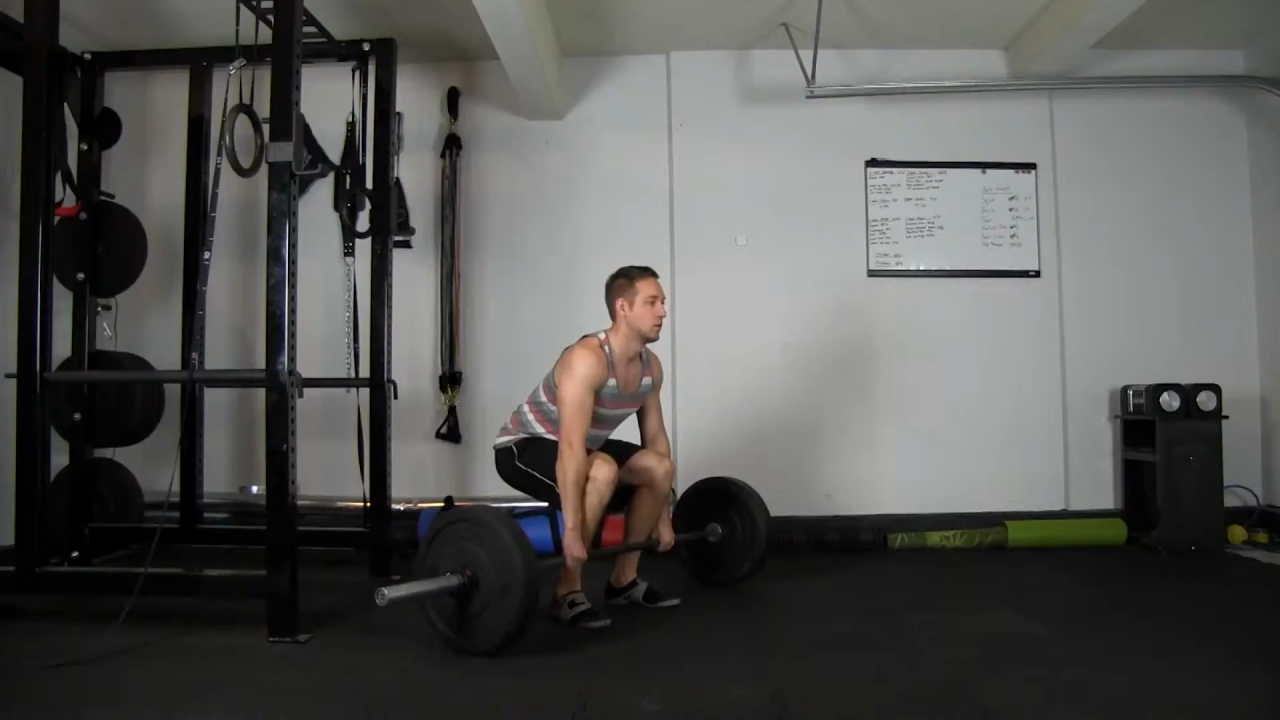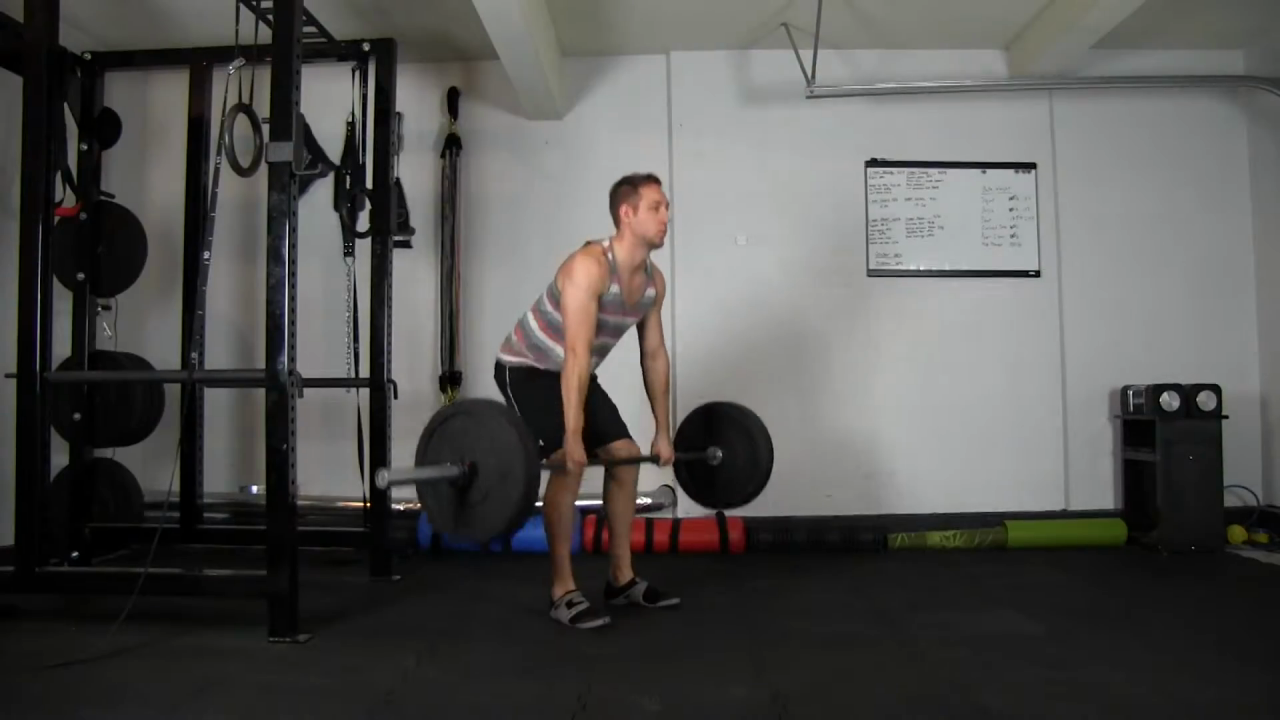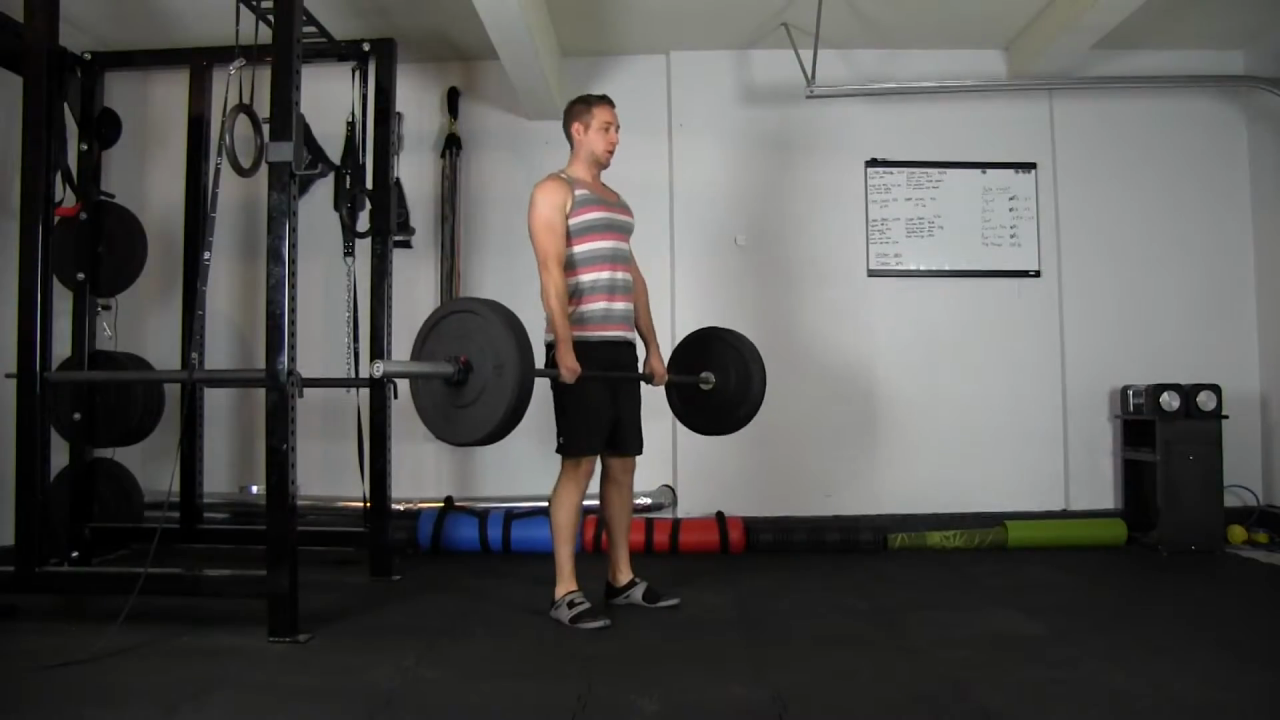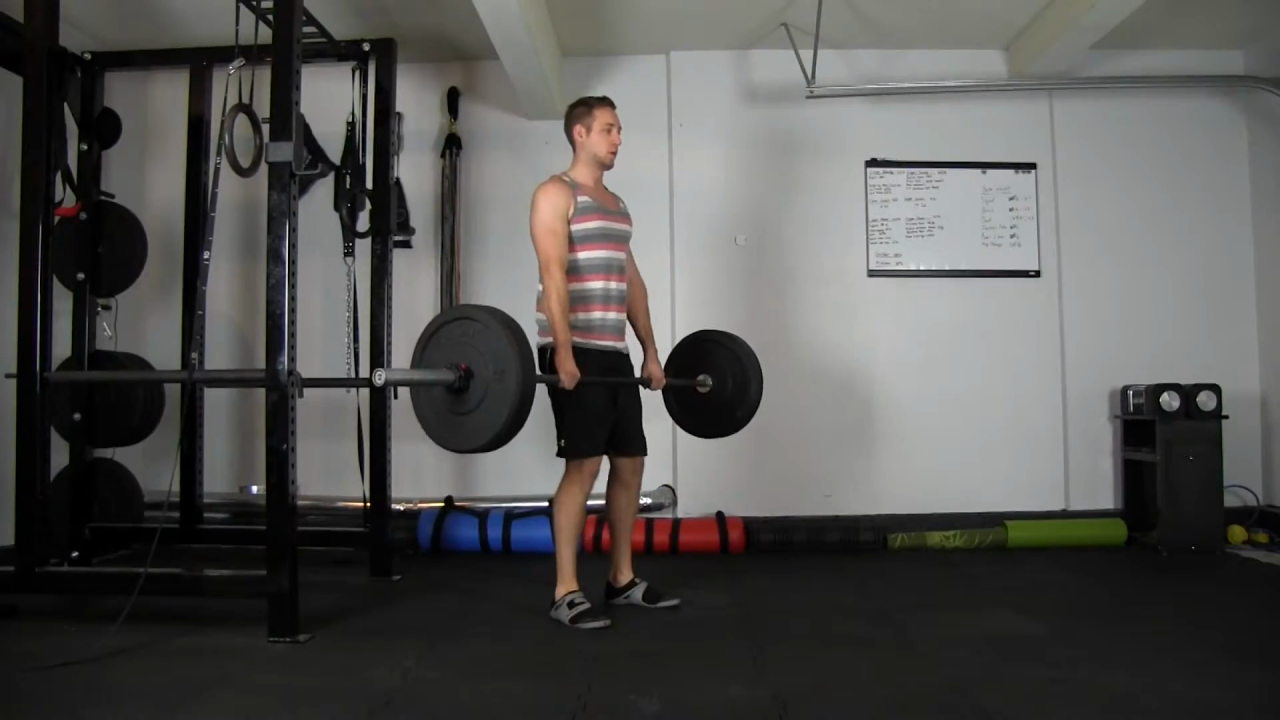
dt=0.7s
person 1, frame 1
left shoulder: (651, 366)
right shoulder: (587, 359)
left elbow: (656, 438)
right elbow: (570, 449)
left wrist: (664, 518)
right wrist: (572, 530)
left hip: (581, 446)
right hip: (525, 446)
left knee: (660, 469)
right knee: (602, 472)
left ankle: (624, 579)
right ankle: (568, 592)
person 1, frame 2
left shoulder: (654, 280)
right shoulder: (589, 266)
left elbow: (655, 355)
right elbow: (575, 356)
left wrist: (664, 432)
right wrist: (571, 438)
left hip: (575, 374)
right hip: (526, 368)
left knee: (625, 457)
right knee: (569, 462)
left ankle: (622, 578)
right ankle: (563, 592)
person 1, frame 3
left shoulder: (615, 200)
right shoulder: (554, 191)
right elbow: (552, 274)
left wrist: (652, 347)
right wrist: (564, 347)
left hip: (619, 348)
right hip: (580, 347)
left knee: (622, 464)
right knee: (579, 464)
left ankle: (622, 579)
right ankle: (565, 593)
person 1, frame 4
left shoulder: (615, 204)
right shoulder: (555, 193)
left elbow: (632, 281)
right elbow: (553, 276)
left wrist: (650, 352)
right wrist: (563, 351)
left hip: (615, 353)
right hip: (575, 353)
left knee: (629, 463)
right knee: (583, 465)
left ankle: (622, 579)
right ankle: (565, 593)
